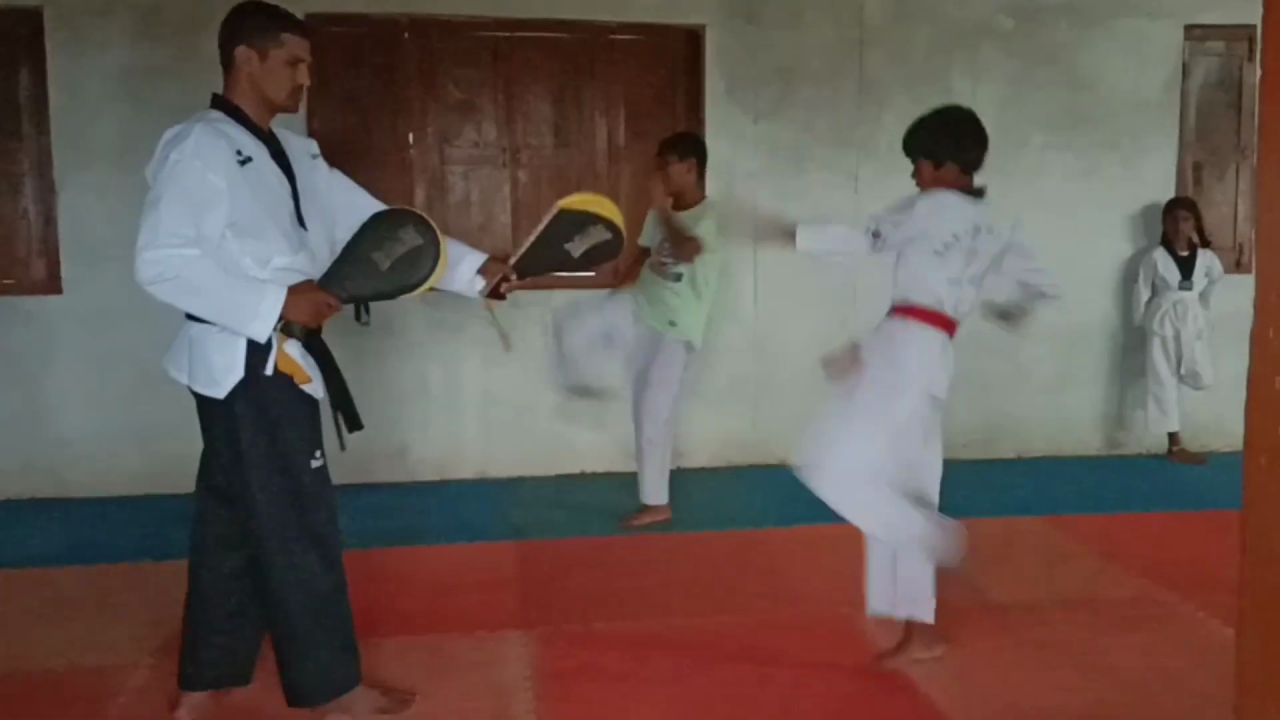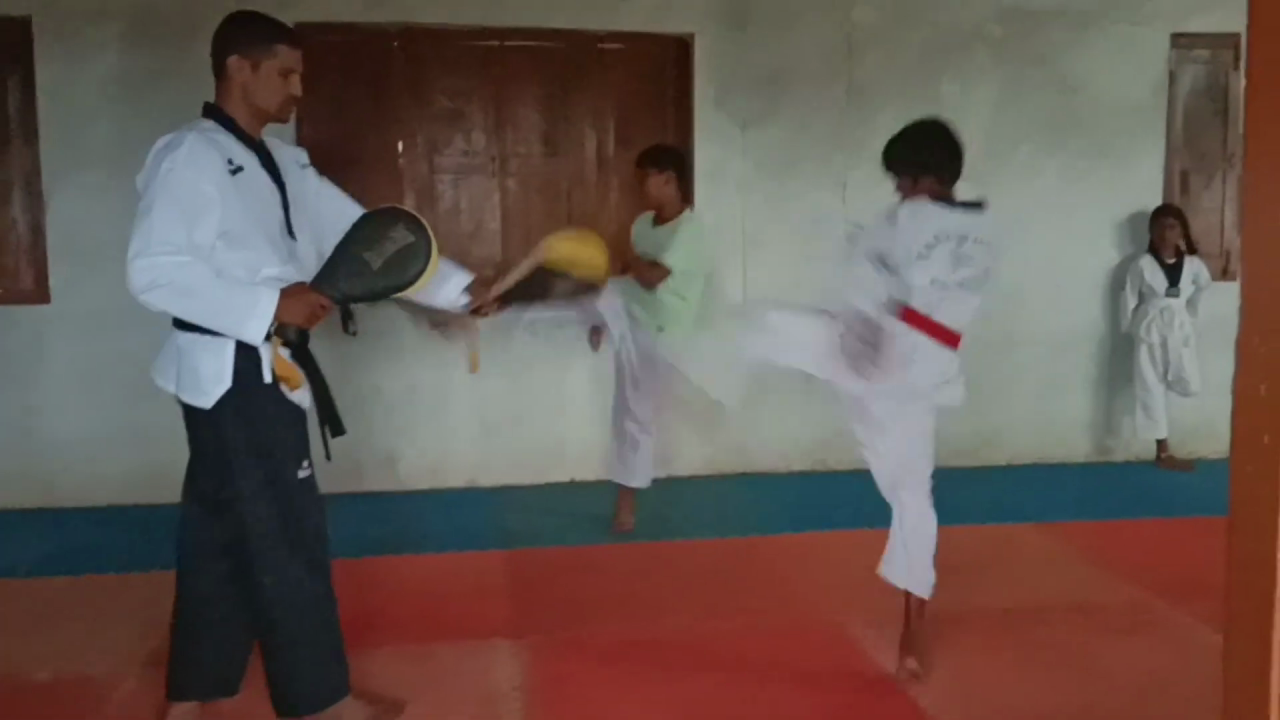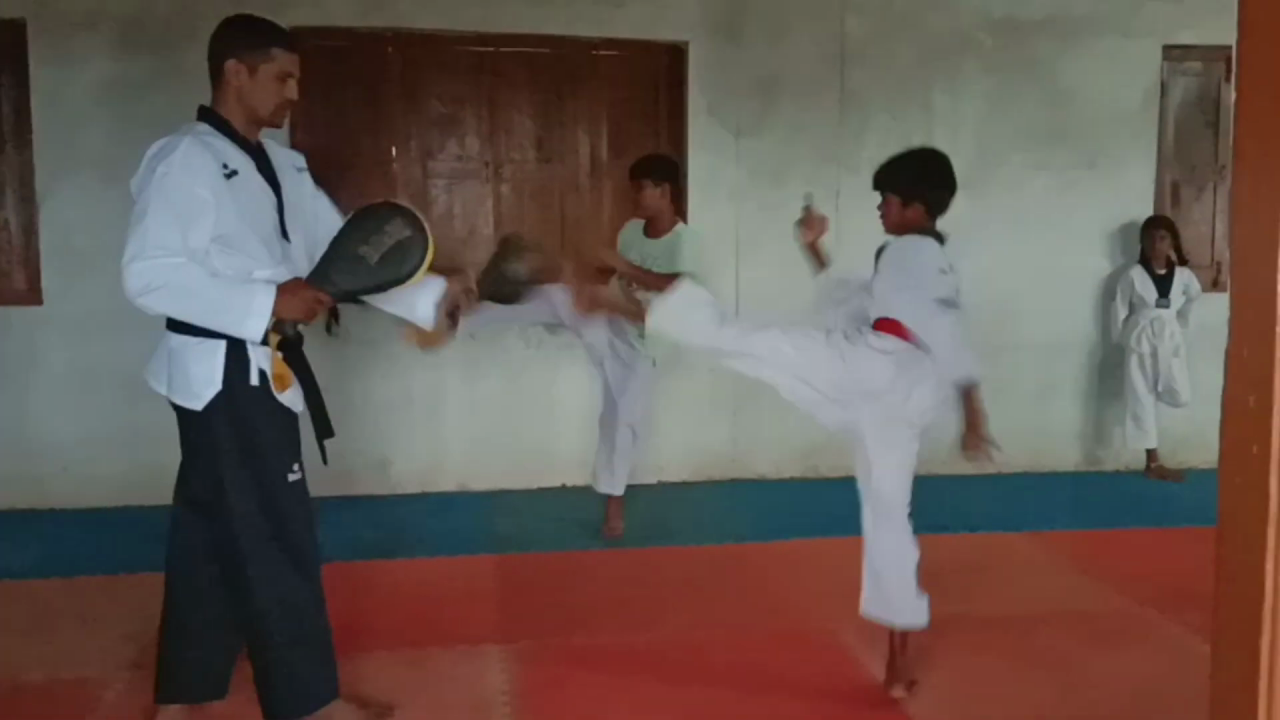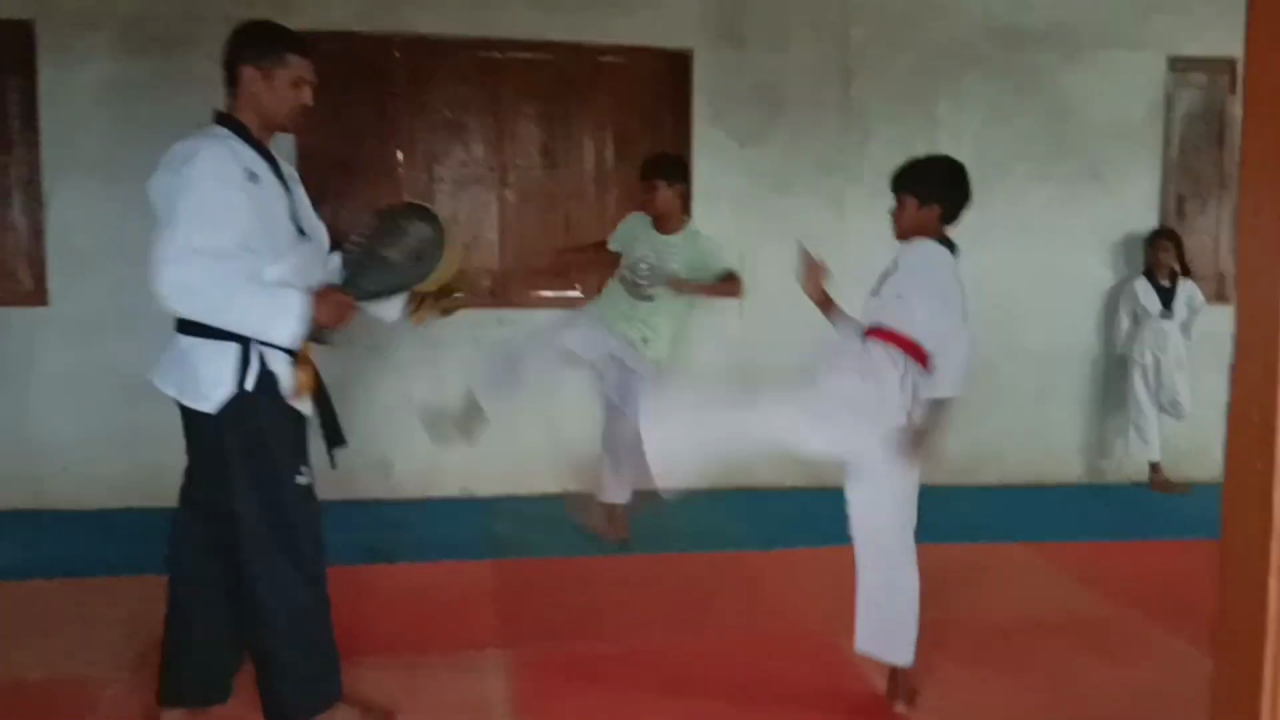
dt=0.1s
person 1, frame 1
left shoulder: (289, 154)
right shoulder: (195, 150)
left elbow: (372, 227)
right elbow: (162, 263)
left wrist: (477, 266)
right wrist: (276, 302)
left hip: (265, 364)
right hip: (247, 364)
left knee: (237, 520)
right knee: (297, 524)
person 1, frame 2
left shoulder: (283, 162)
right shoulder: (189, 158)
right elbow: (153, 273)
right wrist: (268, 305)
left hip: (257, 368)
right hip: (232, 371)
left knee: (219, 526)
right knee: (284, 533)
person 1, frame 3
left shoulder: (273, 164)
right shoulder: (183, 160)
right elbow: (148, 275)
left wrist: (430, 296)
right wrist: (265, 303)
left hip: (242, 374)
right hip: (227, 375)
left knee: (213, 528)
right knee: (276, 535)
person 1, frame 4
left shoulder: (268, 166)
right shoulder: (206, 162)
left elbow: (317, 263)
right elbow: (179, 281)
right wrist: (299, 310)
left hip: (243, 375)
right hip: (239, 377)
left knee: (213, 532)
right knee: (282, 539)
person 2, frame 1
left shoulder: (929, 205)
right shoulder: (991, 226)
left elbow: (867, 238)
right elbow: (1036, 286)
right wrist: (1000, 312)
left hip: (903, 348)
right hip: (930, 355)
left knee: (833, 466)
right knee: (902, 489)
left ankle: (930, 539)
right ankle: (917, 627)
person 2, frame 2
left shoulder: (909, 216)
right shoulder: (980, 232)
left elbow: (863, 274)
left hip: (890, 350)
right hip: (935, 370)
left knee: (769, 328)
right knee: (910, 495)
right ankle: (915, 629)
person 2, frame 3
left shoulder: (910, 250)
right shoulder: (940, 264)
left elbow: (947, 325)
right elbow: (860, 301)
left wrist: (972, 412)
right wrist: (816, 250)
left hip: (873, 365)
right hip: (909, 384)
left knee: (737, 339)
right knee: (888, 523)
right ankle: (898, 660)
person 2, frame 4
left shoulder: (921, 255)
right shoulder: (940, 269)
left elbow: (951, 337)
left wrist: (931, 423)
right wrist: (821, 299)
left hip: (868, 382)
right hip: (902, 401)
left knee: (748, 413)
right knee: (887, 545)
right ankle: (901, 678)
person 3, frame 1
left shoulder: (708, 216)
right shoulder: (661, 214)
left elbow: (687, 252)
right elbow: (637, 258)
left wrist: (665, 211)
left hip: (676, 330)
right hip: (641, 310)
left knee: (653, 413)
right knee: (569, 330)
left ankle: (656, 504)
right ankle: (586, 382)
person 3, frame 2
left shoulder: (688, 230)
right shoulder: (643, 222)
left elbow: (652, 279)
left wrist: (623, 255)
left hip: (656, 331)
right hip: (627, 310)
left knee: (634, 413)
left ankle: (627, 496)
person 3, frame 3
left shoulder: (684, 242)
right shoulder: (632, 229)
left wrist: (623, 267)
left hip: (640, 342)
right hip: (611, 318)
left knee: (624, 422)
right knee: (572, 302)
left ankle: (613, 502)
person 3, frame 4
left shoulder: (699, 245)
right shoulder: (635, 225)
left elbow: (734, 286)
left wrist: (689, 286)
right wrist: (570, 252)
left hip: (642, 349)
right hip: (601, 325)
left knee: (625, 429)
right knee: (526, 354)
left ankle: (614, 506)
right ankle: (470, 416)
person 4, frame 1
left shoulder: (1205, 257)
right shoulder: (1155, 257)
left elbow: (1215, 279)
right elbow: (1142, 293)
left wrist: (1200, 308)
right wrist: (1144, 322)
left hip: (1192, 324)
right hip: (1163, 324)
left knee: (1201, 379)
right knee: (1164, 382)
right ankle: (1175, 445)
person 4, frame 2
left shoulder: (1192, 264)
right shoulder: (1142, 265)
left elbow: (1203, 287)
right elbow: (1129, 300)
left wrist: (1188, 315)
right wrist: (1131, 329)
left hip: (1180, 331)
right hip: (1151, 331)
left knee: (1188, 386)
right knee: (1151, 388)
right ankle: (1163, 451)
person 4, frame 3
left shoulder: (1183, 275)
right shoulder: (1133, 275)
left elbow: (1193, 297)
right elbow: (1119, 310)
left wrist: (1178, 326)
right wrist: (1122, 340)
left hip: (1170, 342)
right hip: (1141, 342)
left knee: (1178, 397)
right knee: (1141, 398)
right ankle: (1153, 461)
person 4, frame 4
left shoulder: (1186, 287)
right shoulder: (1136, 287)
left elbow: (1197, 310)
right elbow: (1123, 321)
left wrist: (1182, 337)
right wrist: (1127, 351)
left hip: (1173, 353)
right hip: (1144, 353)
left knee: (1180, 408)
right knee: (1144, 410)
right ankle: (1156, 473)
